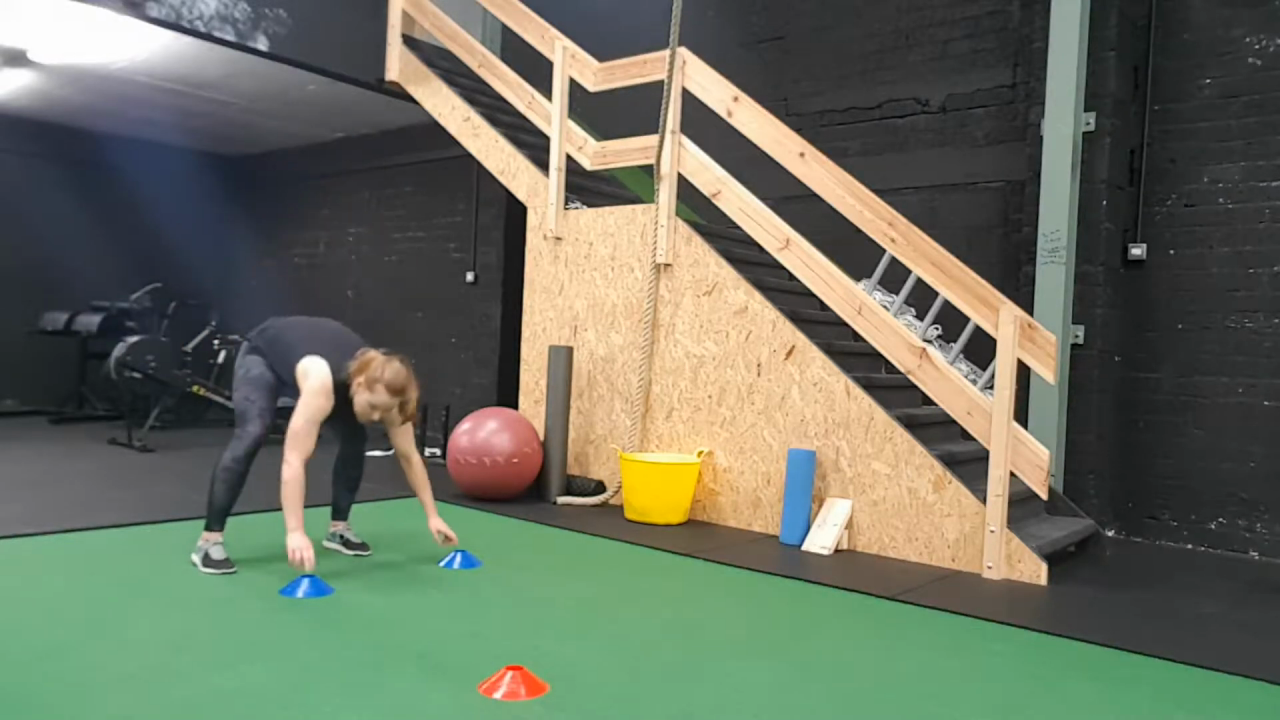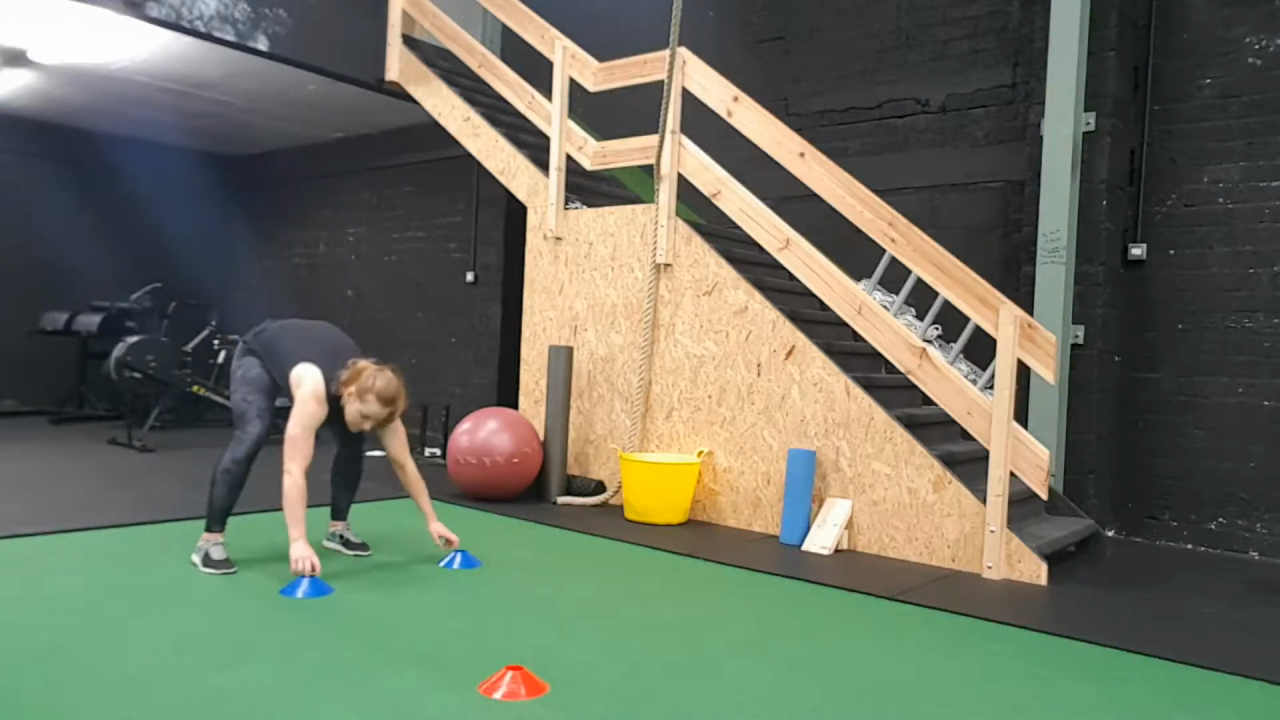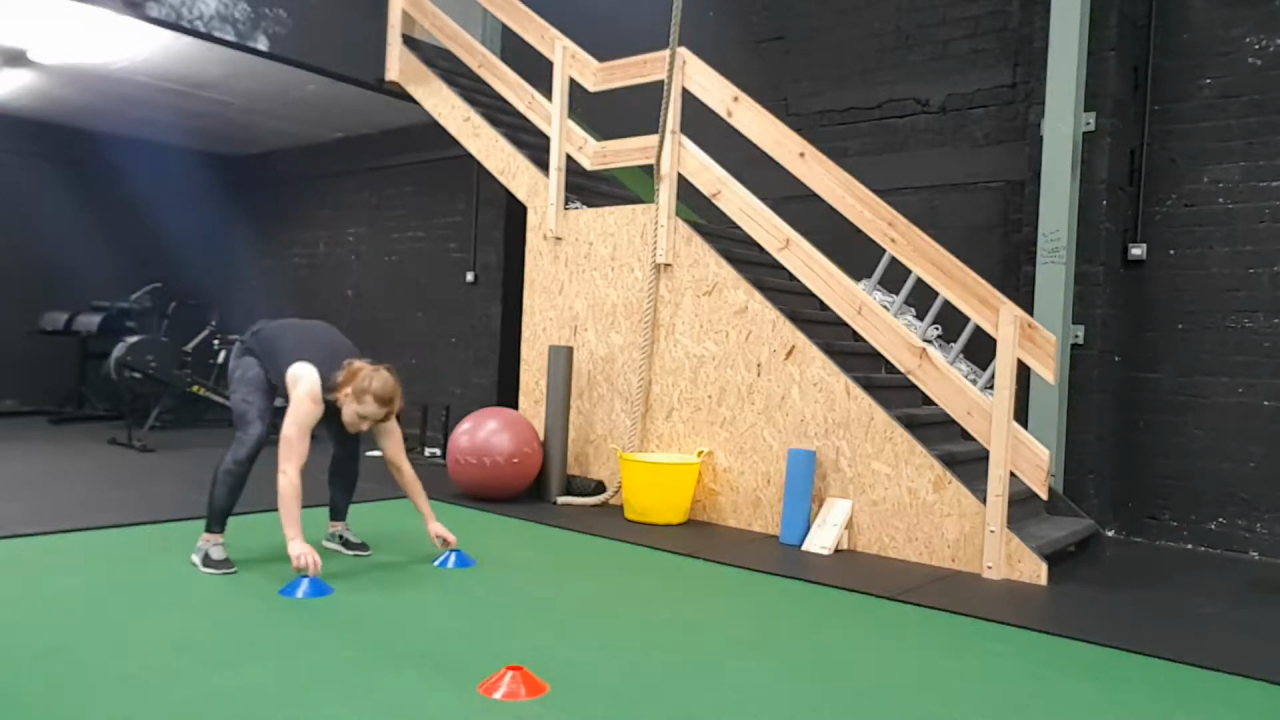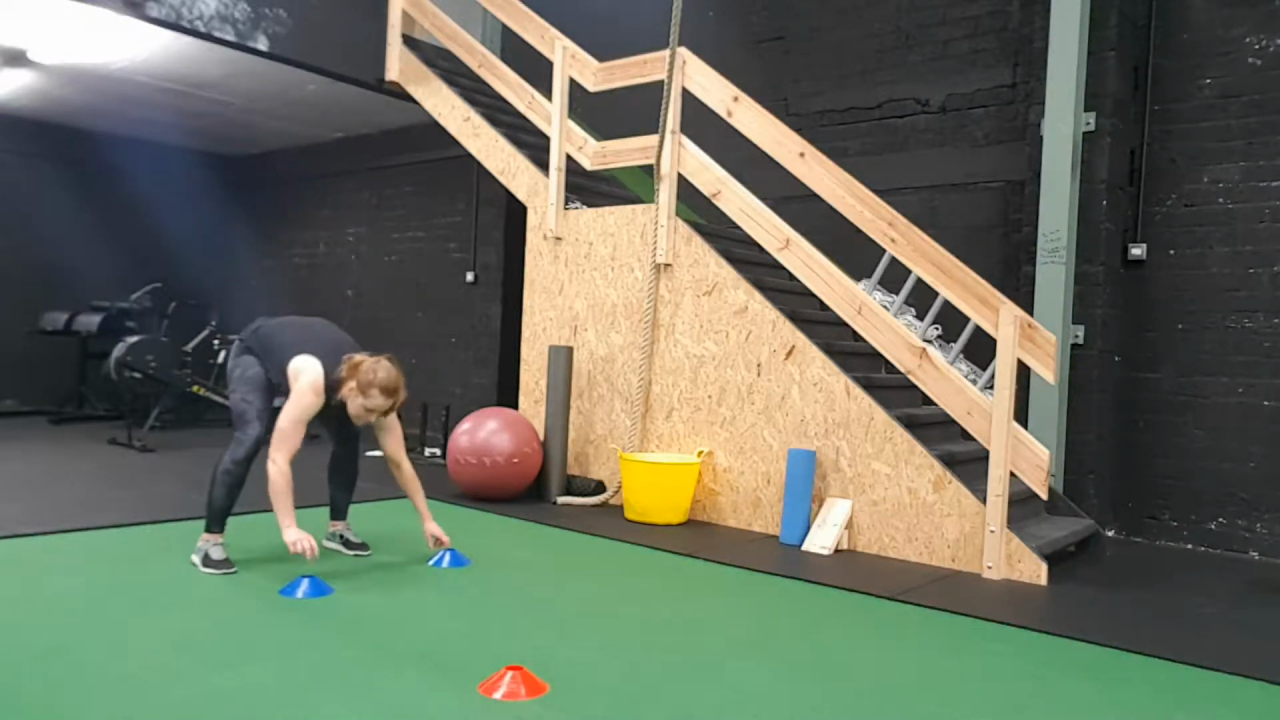
dt=0.1s
person 1, frame 1
left shoulder: (385, 391)
right shoulder: (324, 386)
left elbow: (409, 456)
right elbow: (293, 462)
left wrist: (432, 515)
right wrist: (295, 533)
right hip: (264, 352)
left knee: (355, 440)
right knee: (250, 435)
left ankle: (338, 528)
right ankle: (209, 540)
person 1, frame 2
left shoulder: (376, 398)
right shoulder: (314, 394)
left elbow: (402, 462)
right elbow: (293, 472)
left wrist: (432, 520)
right wrist: (298, 542)
right hip: (260, 354)
left knee: (352, 441)
right knee: (251, 437)
left ankle: (338, 528)
right ankle: (210, 541)
person 1, frame 3
left shoulder: (373, 400)
right shoulder: (311, 393)
left elbow: (399, 464)
right elbow: (288, 470)
left wrist: (431, 520)
right wrist: (295, 540)
right hip: (257, 354)
left knee: (348, 441)
right knee: (252, 438)
left ankle: (337, 529)
right ankle: (210, 541)
person 1, frame 4
left shoulder: (373, 393)
right shoulder: (313, 385)
left elbow: (398, 461)
right elbow: (278, 460)
left wrist: (427, 520)
right wrist: (289, 527)
right hip: (255, 353)
left knee: (347, 438)
right knee: (250, 438)
left ankle: (338, 528)
right ankle: (209, 541)
